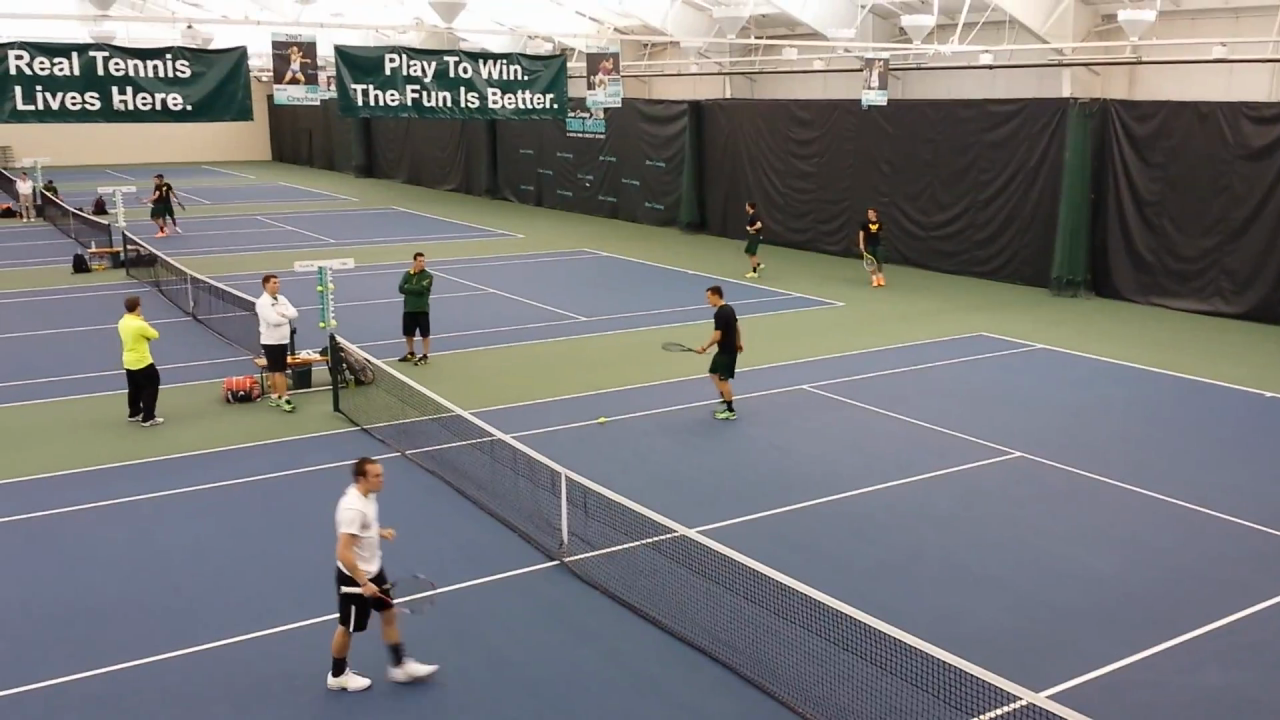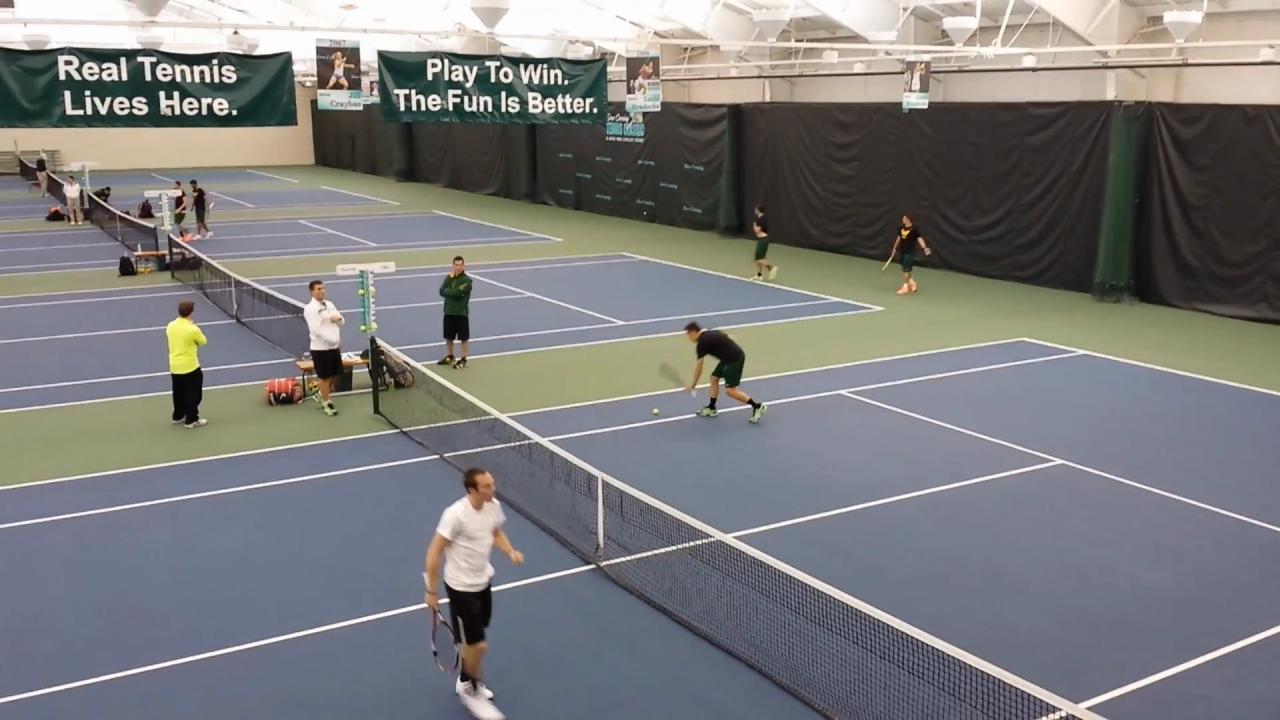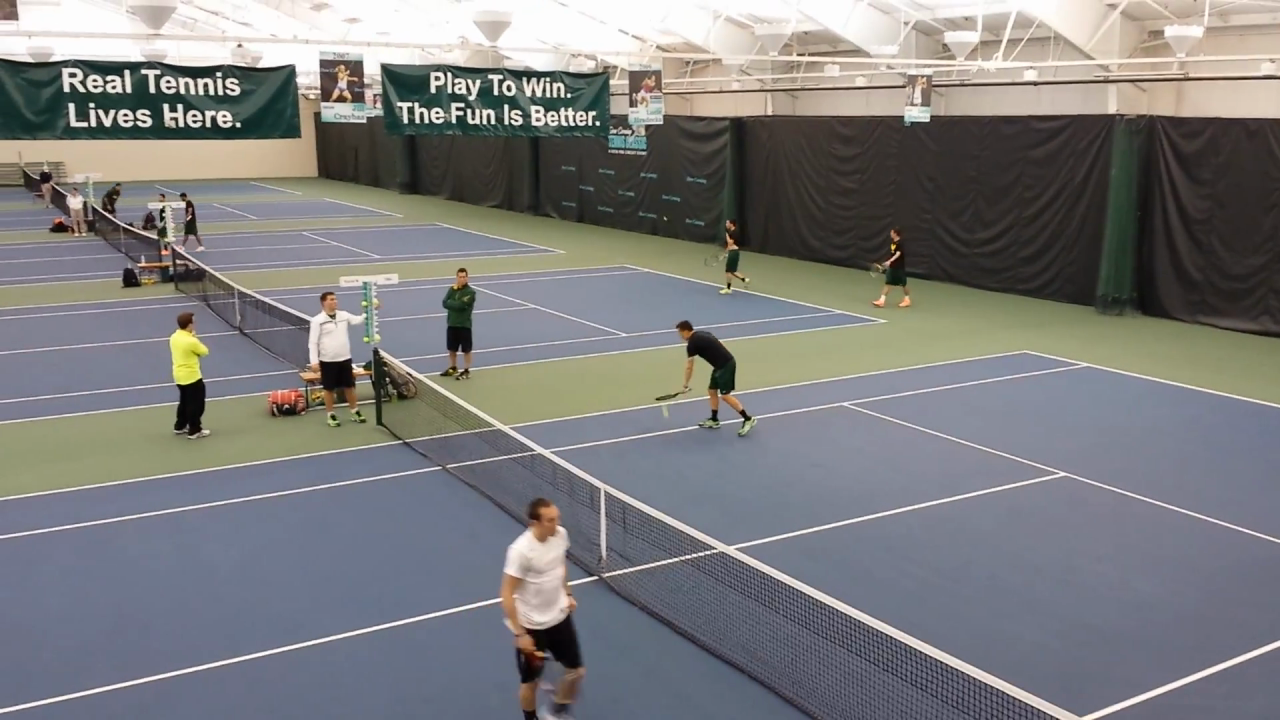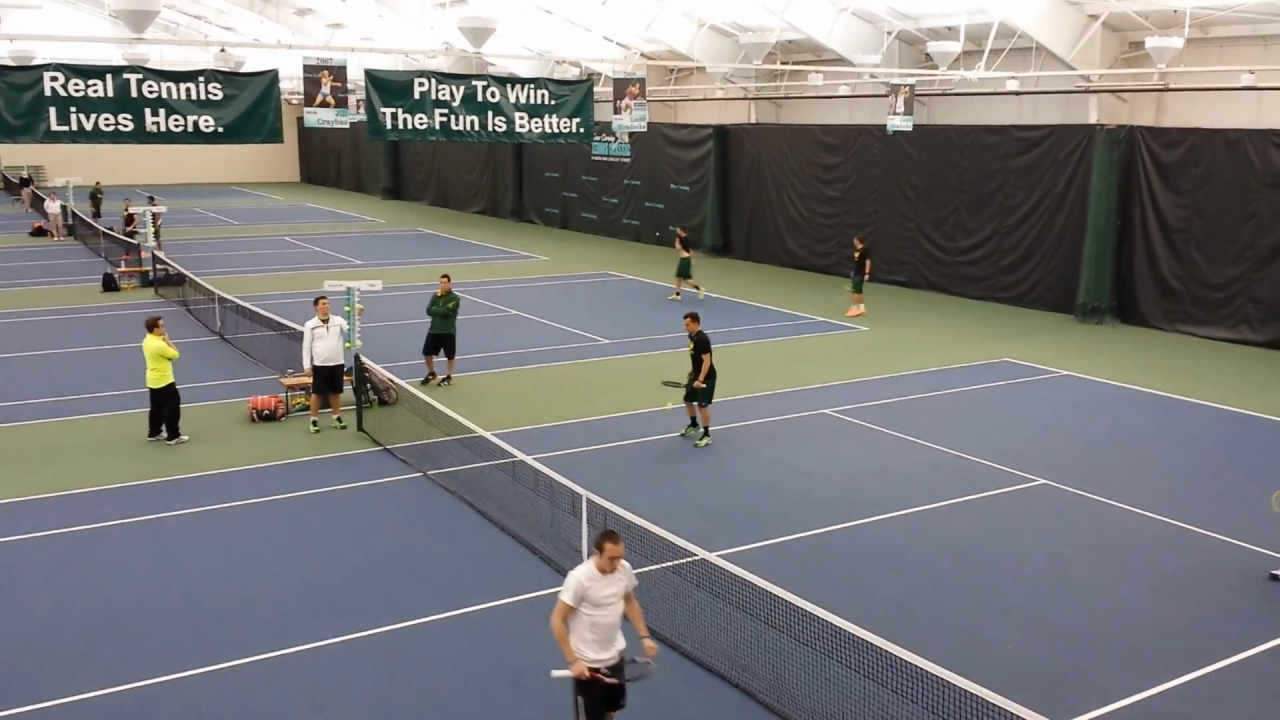
dt=0.5s
person 1, frame 1
left shoulder: (365, 495)
right shoulder: (353, 508)
right elbow: (343, 552)
left wrist: (379, 532)
right wrist: (363, 583)
left hip: (372, 568)
right hip: (354, 576)
left knee: (389, 614)
right knee: (349, 627)
left ankle: (401, 666)
right ankle: (337, 675)
person 1, frame 2
left shoulder: (493, 506)
right shoulder: (455, 515)
right elbow: (433, 553)
left wrist: (511, 552)
right wrist: (432, 591)
left hip: (483, 583)
right hip: (461, 589)
left knee: (470, 640)
right knee: (477, 645)
left ankle: (466, 682)
right ankle: (473, 693)
person 1, frame 3
left shoulder: (560, 534)
right shoulder: (521, 550)
right elbow: (507, 595)
left wrist: (567, 594)
right wrist: (520, 633)
left hip: (560, 617)
right hip: (531, 626)
left knee: (576, 672)
right knee: (531, 682)
person 1, frame 4
left shoulder: (624, 570)
right shoulder: (579, 578)
right elbow: (557, 621)
left wrist: (645, 637)
right wrist: (573, 661)
left hip: (615, 657)
right hip: (587, 664)
